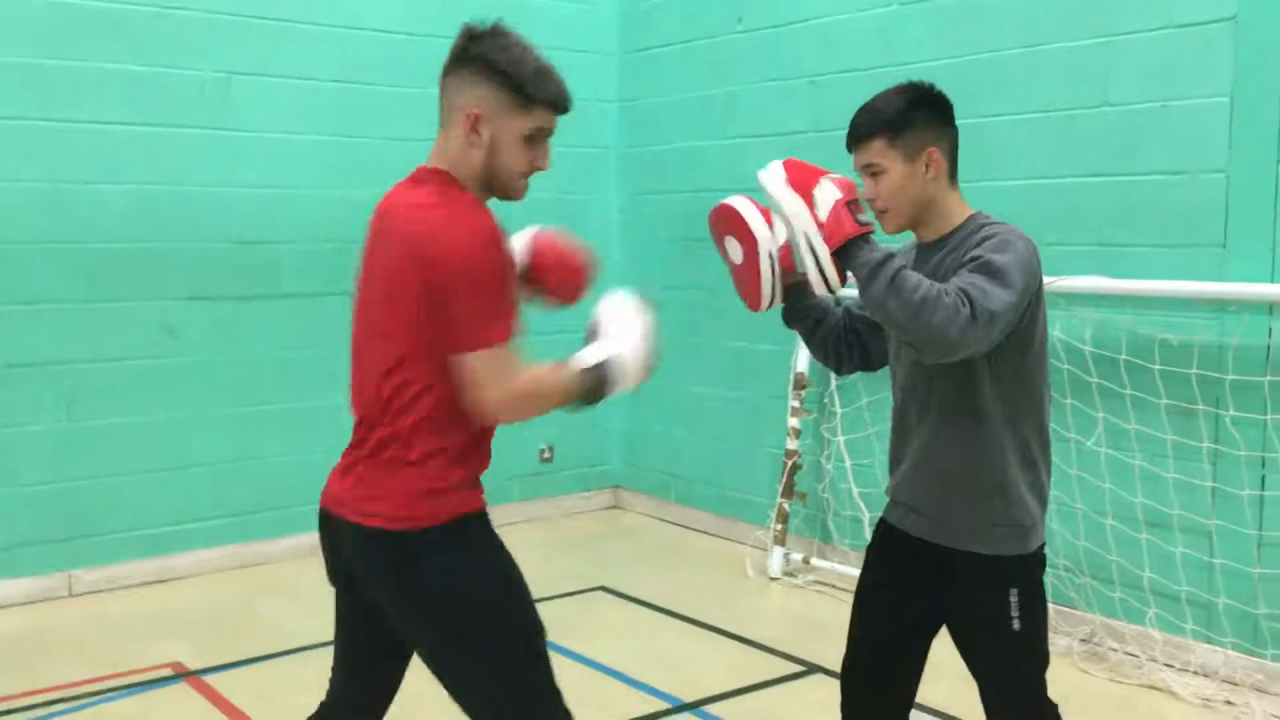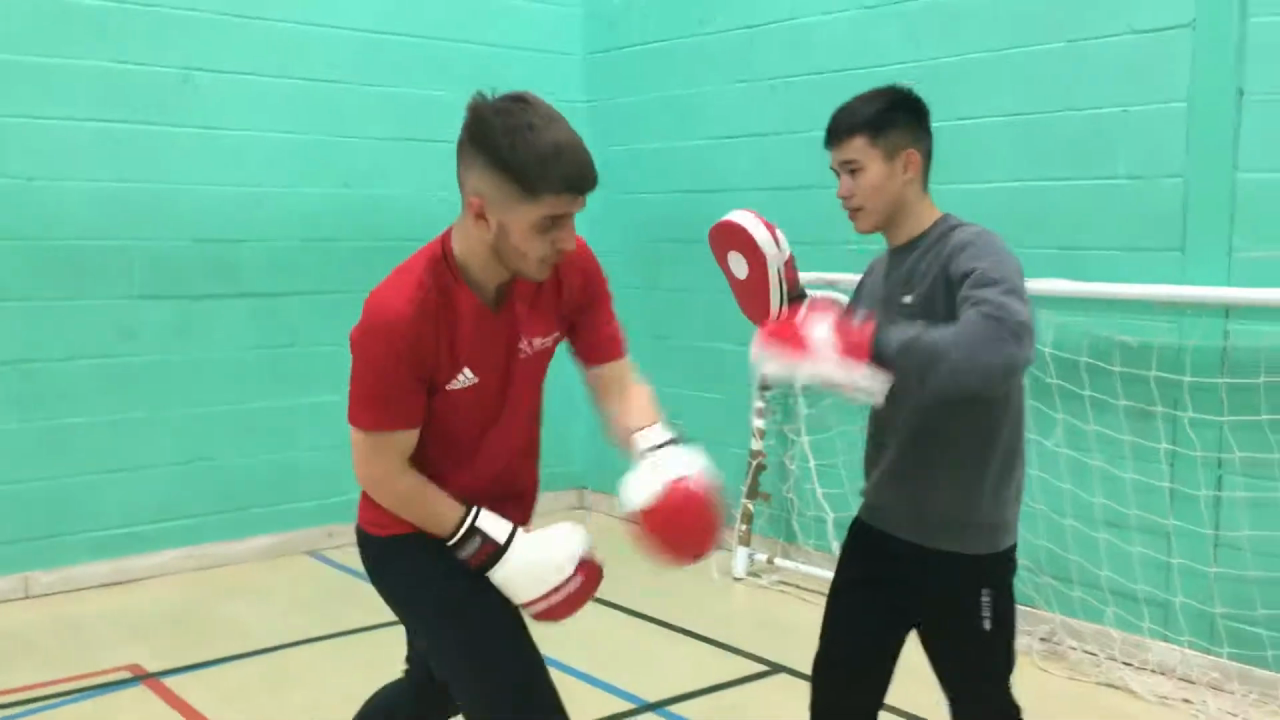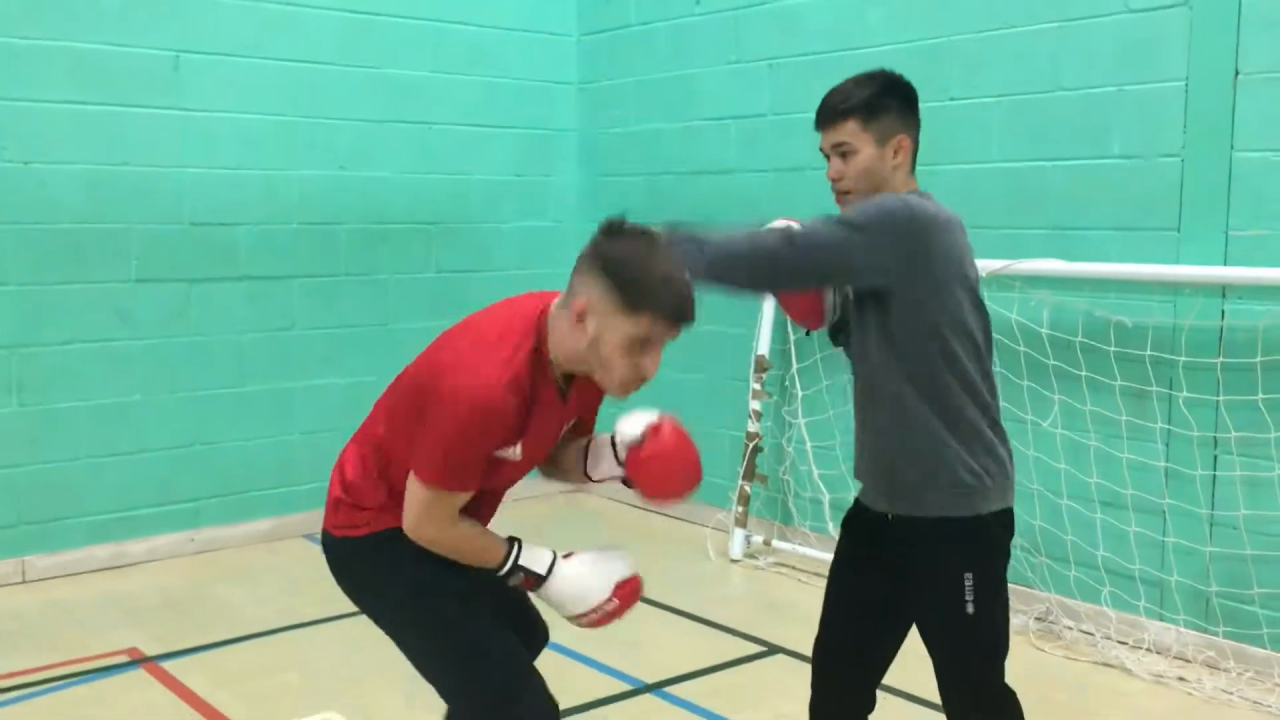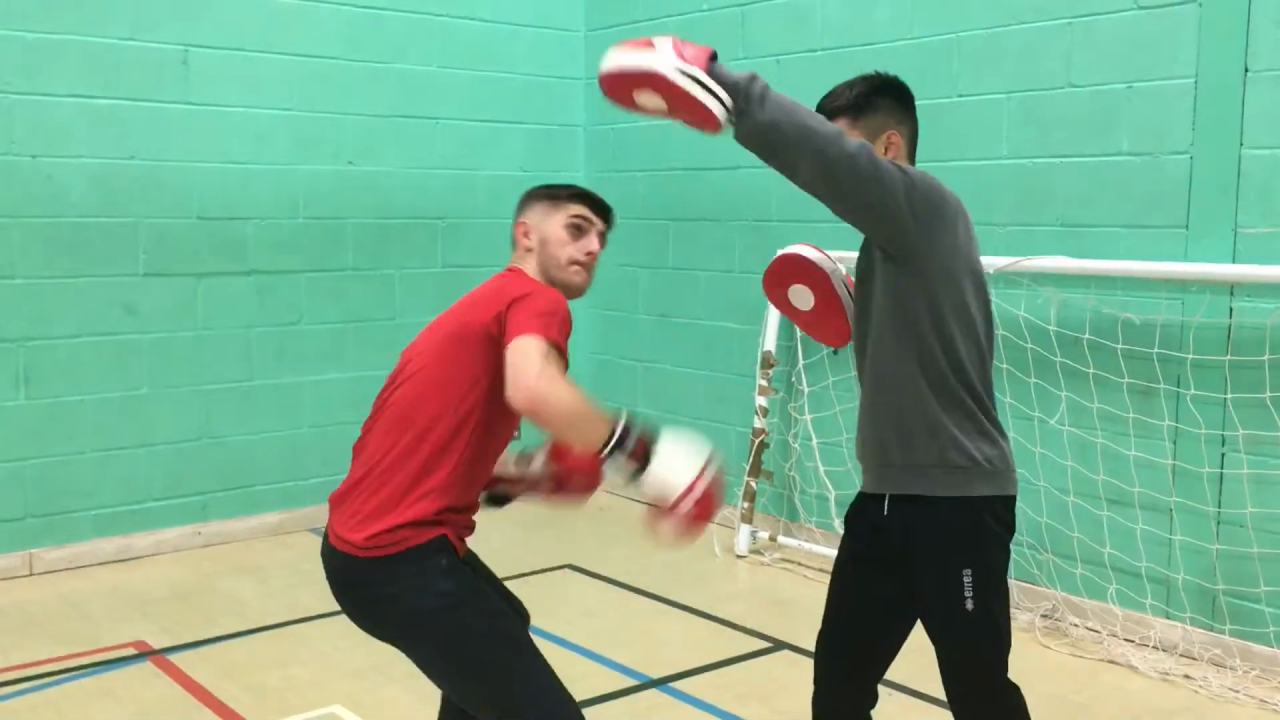
dt=0.3s
person 1, frame 1
left shoulder: (1004, 251)
right shoulder: (907, 262)
left elbow: (951, 331)
right elbow: (849, 349)
left wrist: (855, 249)
right wrist: (792, 291)
left hip: (995, 541)
right hip: (908, 528)
person 1, frame 2
left shoulder: (974, 253)
right shoulder: (882, 272)
left elbow: (1000, 345)
right elbow: (845, 361)
left wrist: (874, 346)
right wrist: (790, 312)
left hip: (966, 540)
right hip: (883, 526)
person 1, frame 3
left shoulder: (908, 223)
right shoulder: (886, 243)
left elbow: (790, 253)
left wrist: (681, 257)
right wrist: (836, 314)
left hip: (957, 511)
right hip: (887, 504)
person 1, frame 4
left shoulder: (923, 206)
right shoulder: (898, 233)
left elbow: (822, 153)
left wrist: (720, 86)
right wrist: (852, 324)
left hip: (958, 500)
right hip: (889, 496)
person 2, frame 1
left shoulder: (407, 204)
right shoulder: (457, 229)
right elbow: (503, 395)
left wrist: (509, 267)
right wrist: (600, 367)
left hip: (354, 517)
right hip: (422, 525)
person 2, frame 2
left shoulder: (566, 264)
right shoulder: (399, 316)
left elbow: (614, 381)
right elbow: (381, 473)
left wrist: (660, 452)
right wrist: (494, 544)
left hip: (492, 536)
right hip: (413, 540)
person 2, frame 3
left shoulder: (586, 356)
right shoulder: (484, 384)
left elbow: (560, 458)
right elbow: (426, 521)
left wrist: (613, 457)
right wrist: (544, 573)
left hip: (440, 526)
right hip: (375, 530)
left knee: (518, 641)
person 2, frame 4
left shoulder: (493, 305)
right shoulder: (535, 299)
right elbow: (532, 390)
left wrist: (531, 473)
right wrist: (641, 448)
left hip: (382, 543)
right hip: (398, 554)
left knee: (499, 646)
